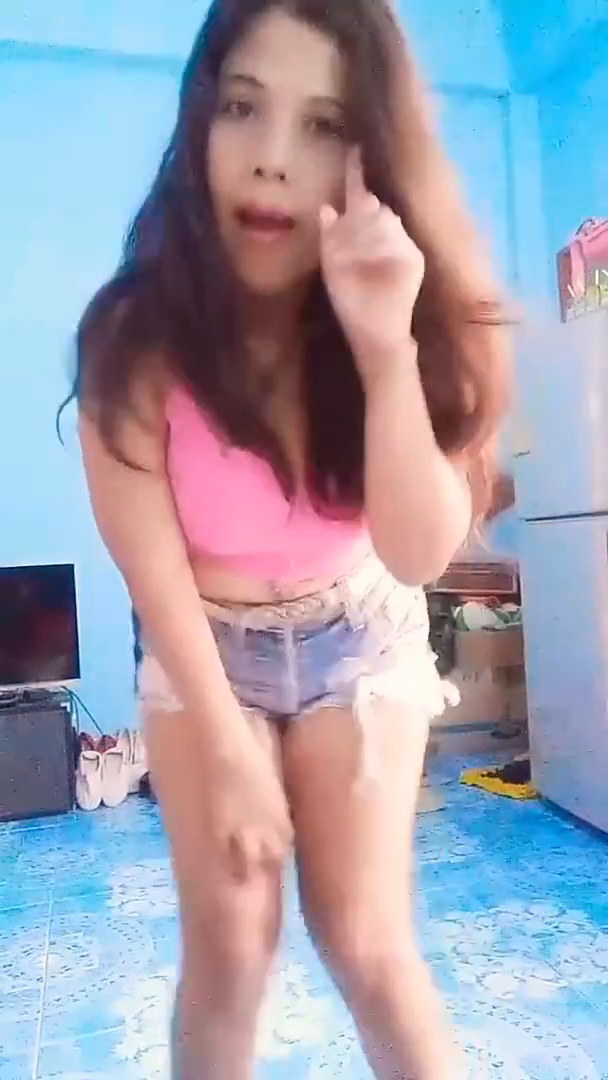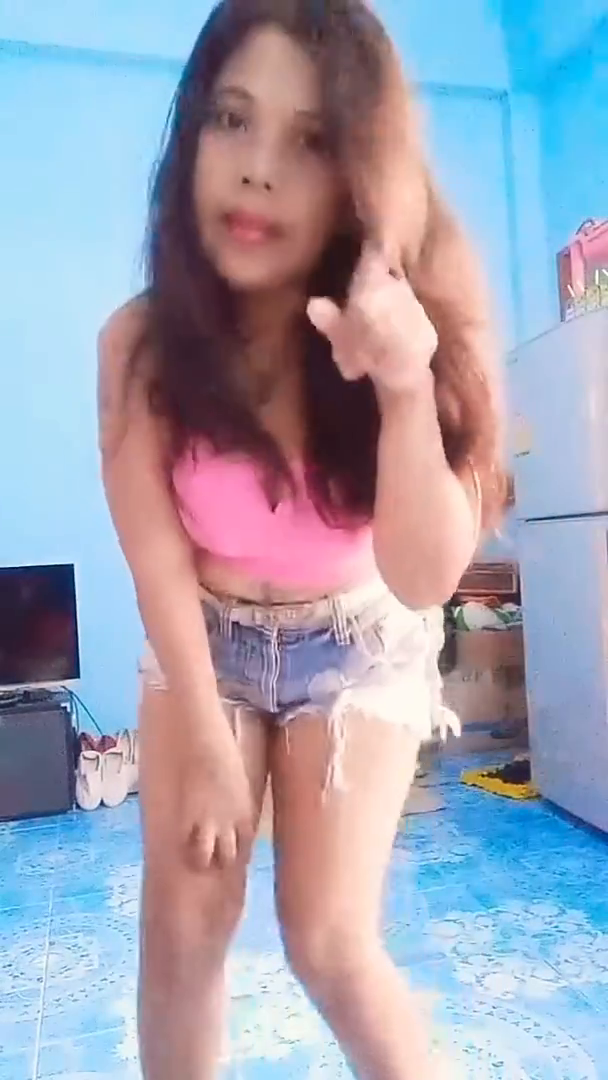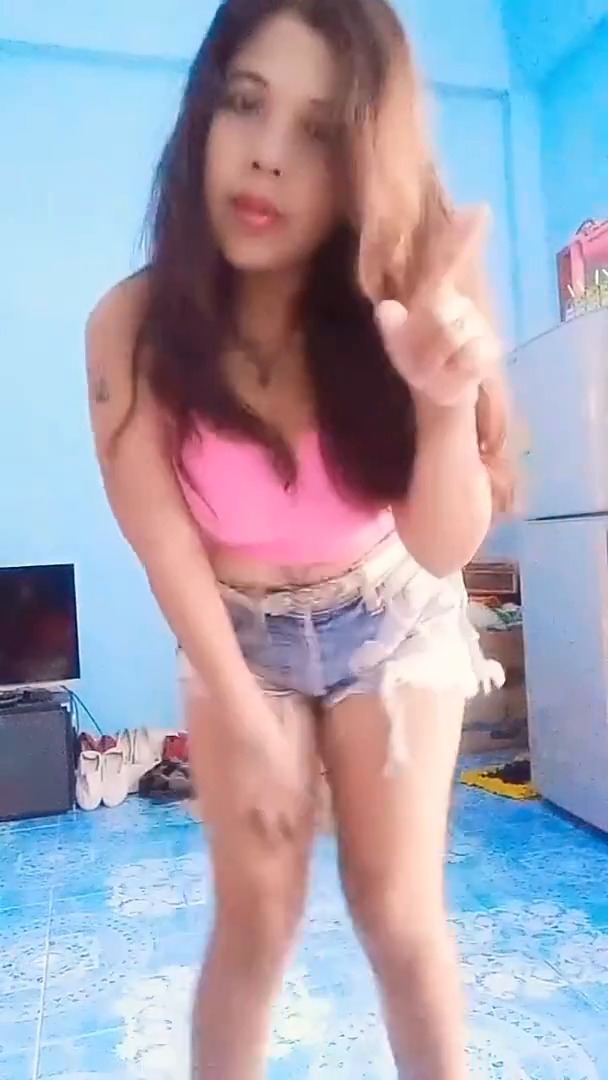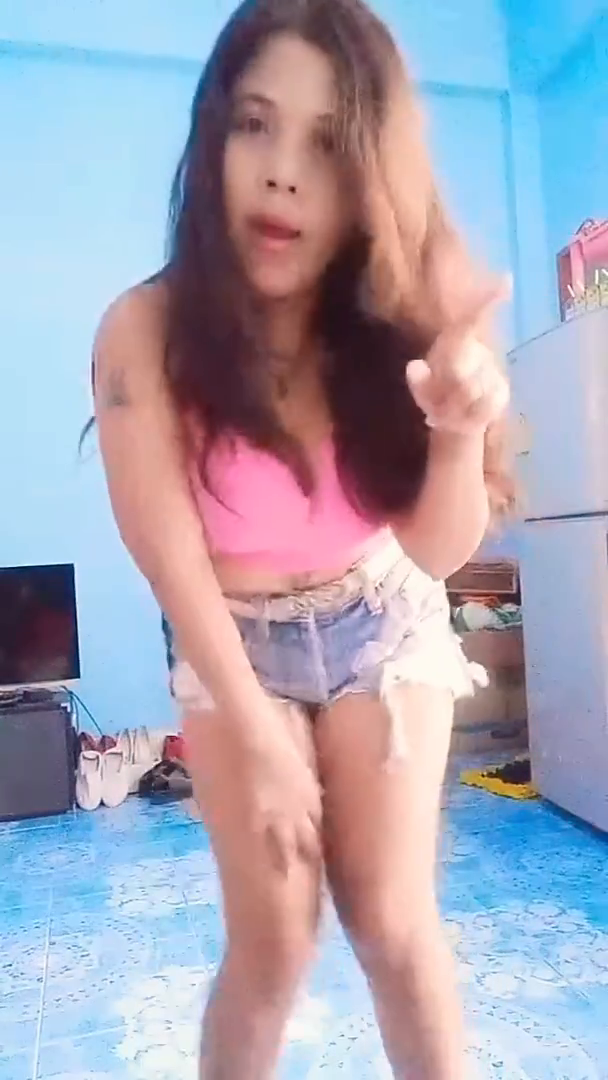
dt=0.3s
person 1, frame 1
left shoulder: (410, 312)
right shoulder: (132, 326)
left elbow: (419, 553)
right elbow: (151, 562)
left wrist: (385, 345)
right wrist: (225, 747)
left hip: (359, 642)
right hip: (203, 649)
left knee: (364, 941)
right knee: (232, 942)
person 1, frame 2
left shoulder: (411, 324)
right shoulder: (142, 340)
left elbow: (425, 576)
right elbow: (158, 562)
left wrist: (405, 392)
right wrist: (207, 742)
left hip: (360, 653)
right hip: (203, 643)
left knee: (329, 942)
right knee: (181, 929)
person 1, frame 3
left shoulder: (390, 313)
right shoulder: (133, 326)
left elbow: (444, 549)
right elbow: (170, 552)
left wrist: (449, 404)
right wrist: (251, 725)
left hip: (392, 629)
right hip: (238, 639)
left knee: (402, 918)
right knee: (256, 923)
person 1, frame 4
left shoulder: (398, 323)
right shoulder: (146, 334)
left elbow: (437, 551)
right elbow: (176, 563)
left wrist: (462, 432)
right wrist: (259, 742)
left hip: (381, 631)
right hip: (233, 648)
left knee: (396, 923)
right knee: (273, 937)
